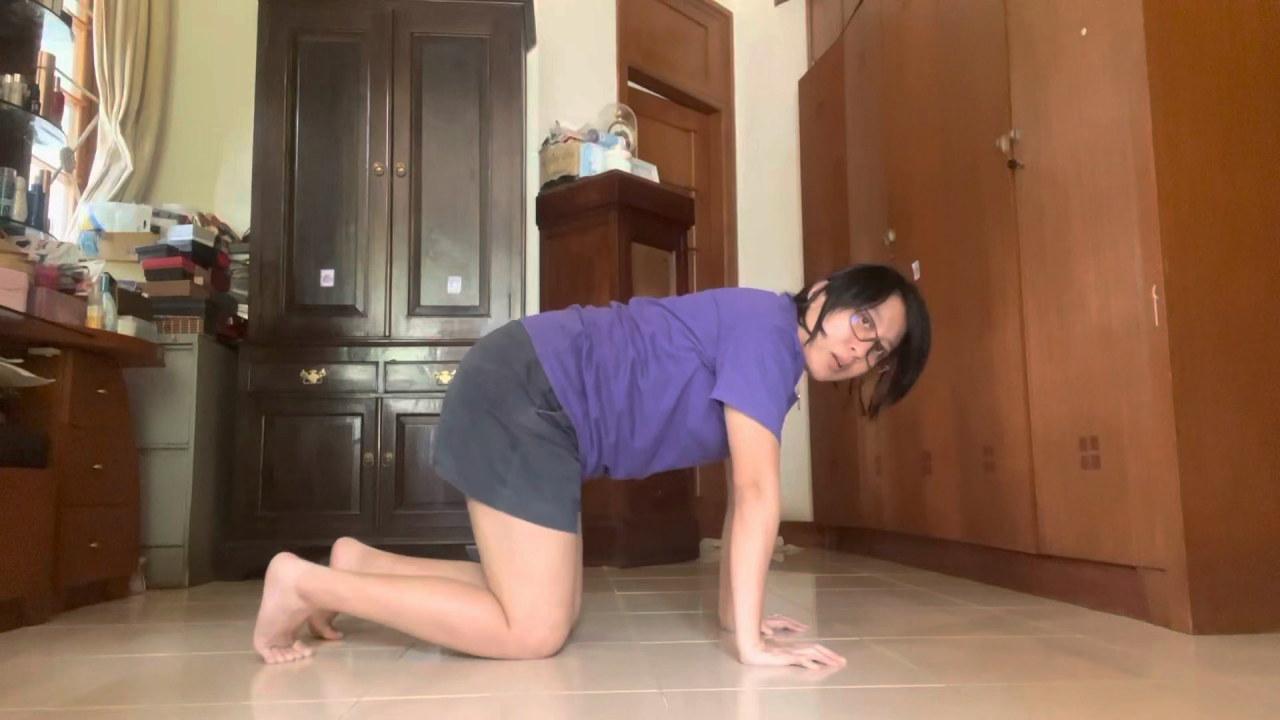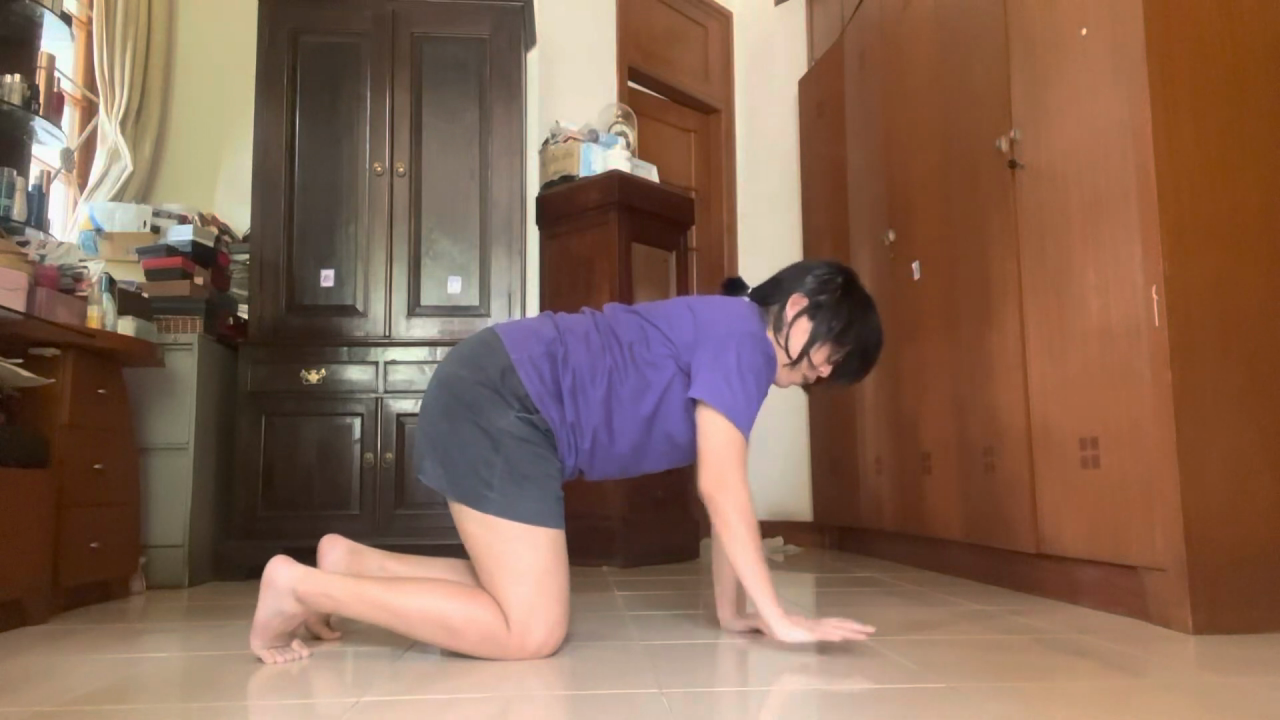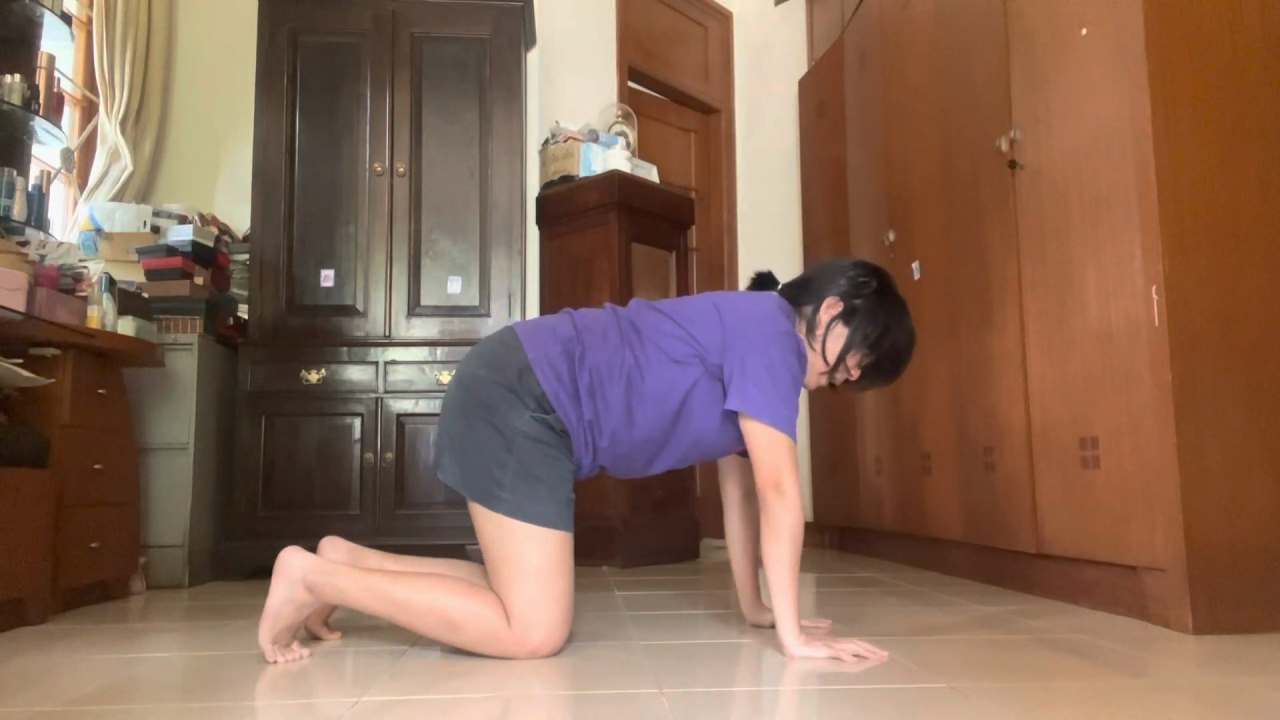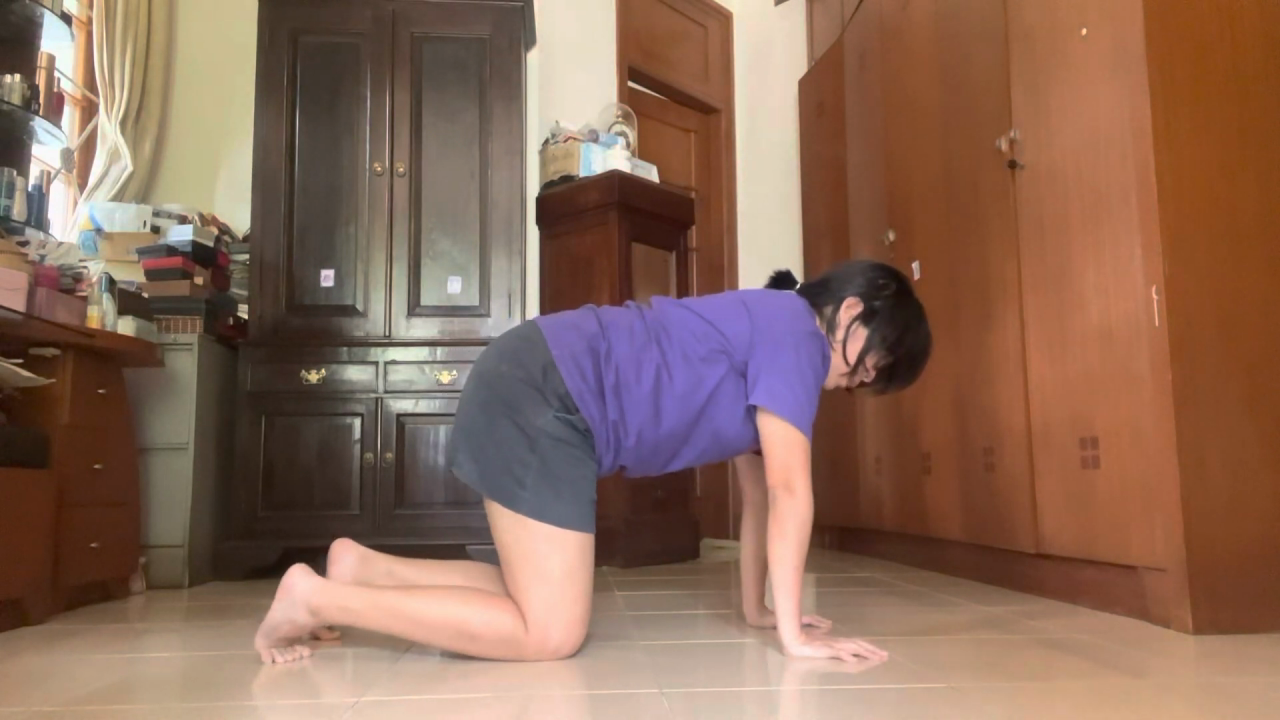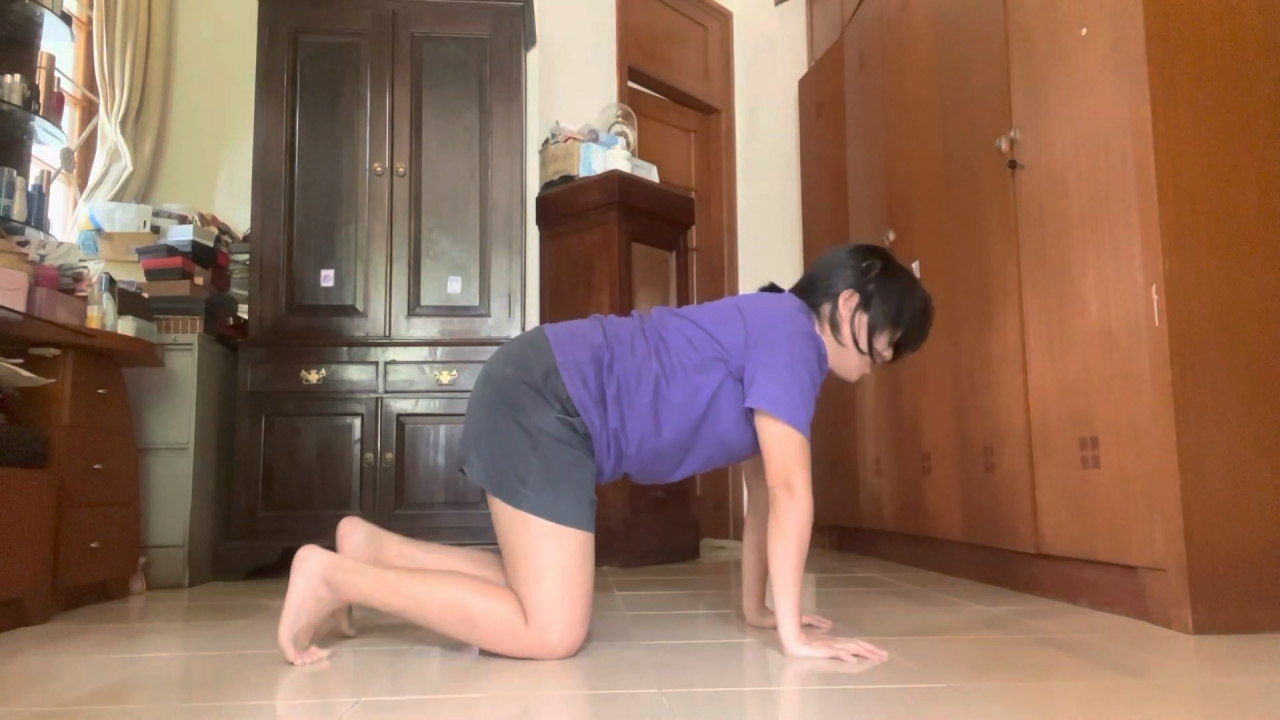
dt=1s
person 1, frame 1
left shoulder: (773, 366)
right shoulder: (768, 331)
left elbow: (743, 495)
right elbow: (757, 493)
left wrist: (733, 612)
right wrist: (749, 640)
left hip: (528, 398)
right hip: (525, 392)
left knee: (550, 604)
right knee: (533, 632)
left ankle: (363, 564)
right ankle: (307, 582)
person 1, frame 2
left shoulder: (727, 350)
right shoulder: (741, 334)
left elbow: (722, 490)
right elbow: (720, 487)
left wrist: (729, 612)
right wrist: (780, 620)
left hip: (494, 397)
right hip: (499, 398)
left knee: (519, 589)
right knee: (531, 632)
left ankle: (350, 561)
right ankle: (302, 586)
person 1, frame 3
left shoulder: (747, 338)
right shoulder: (772, 335)
left elbow: (741, 485)
right elbow: (780, 491)
left wrist: (753, 605)
right wrist: (793, 634)
left hip: (518, 397)
right hip: (519, 396)
left knee: (527, 593)
right knee: (533, 632)
left ankle: (348, 560)
right ankle: (315, 576)
person 1, frame 4
left shoulder: (766, 337)
right shoulder: (795, 333)
left elbow: (758, 489)
right elbow: (791, 491)
left wrist: (755, 608)
right wrist: (793, 632)
left hip: (534, 388)
right hip: (542, 395)
left knee: (540, 594)
right knee: (551, 634)
left ankle: (363, 568)
right ankle: (318, 598)
person 1, frame 5
left shoulder: (772, 338)
right shoulder: (791, 335)
left elbow: (763, 490)
right elbow: (791, 493)
left wrist: (756, 608)
right wrist: (793, 633)
left hip: (542, 397)
right hip: (545, 399)
left knee: (543, 592)
right knee: (551, 633)
left ankle: (372, 546)
right ankle: (334, 575)
